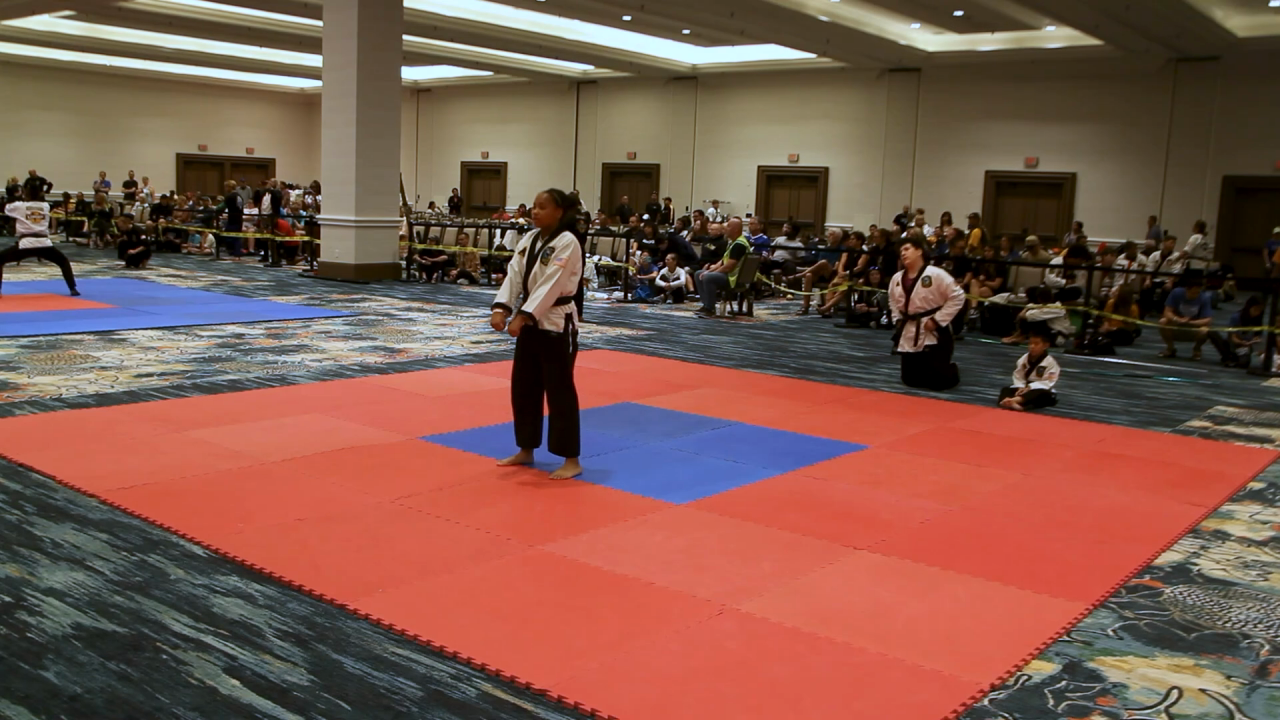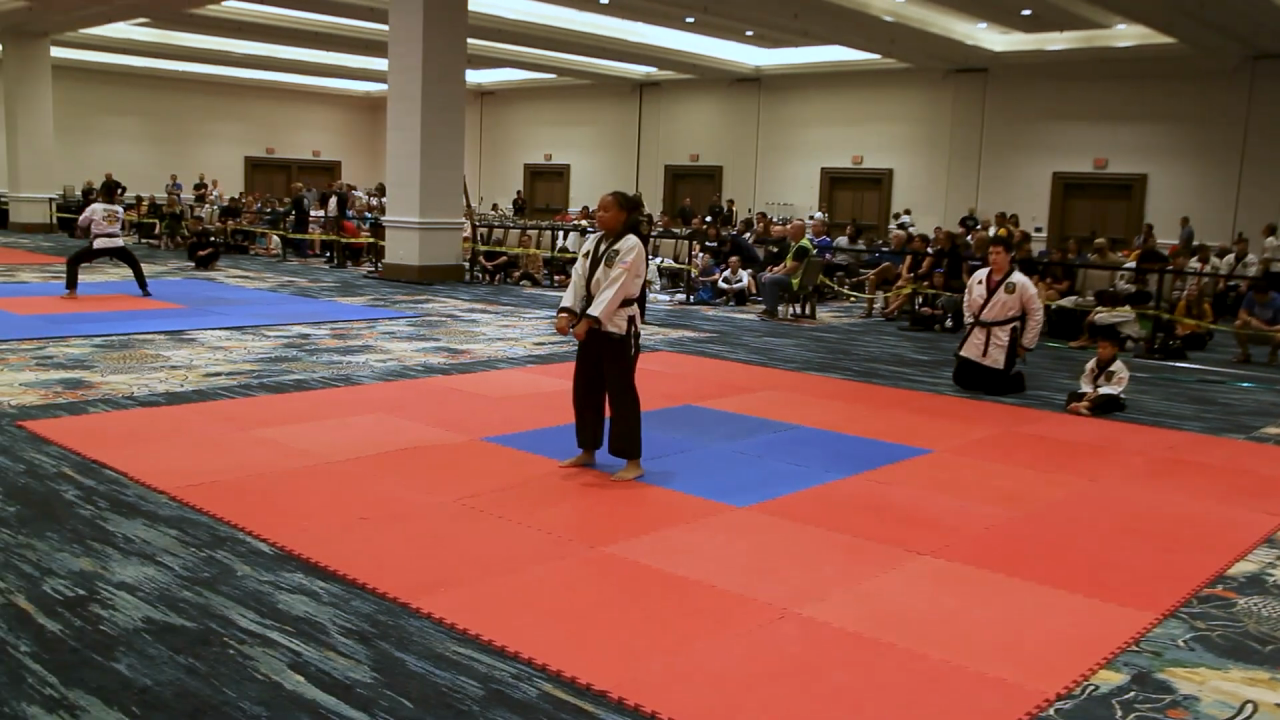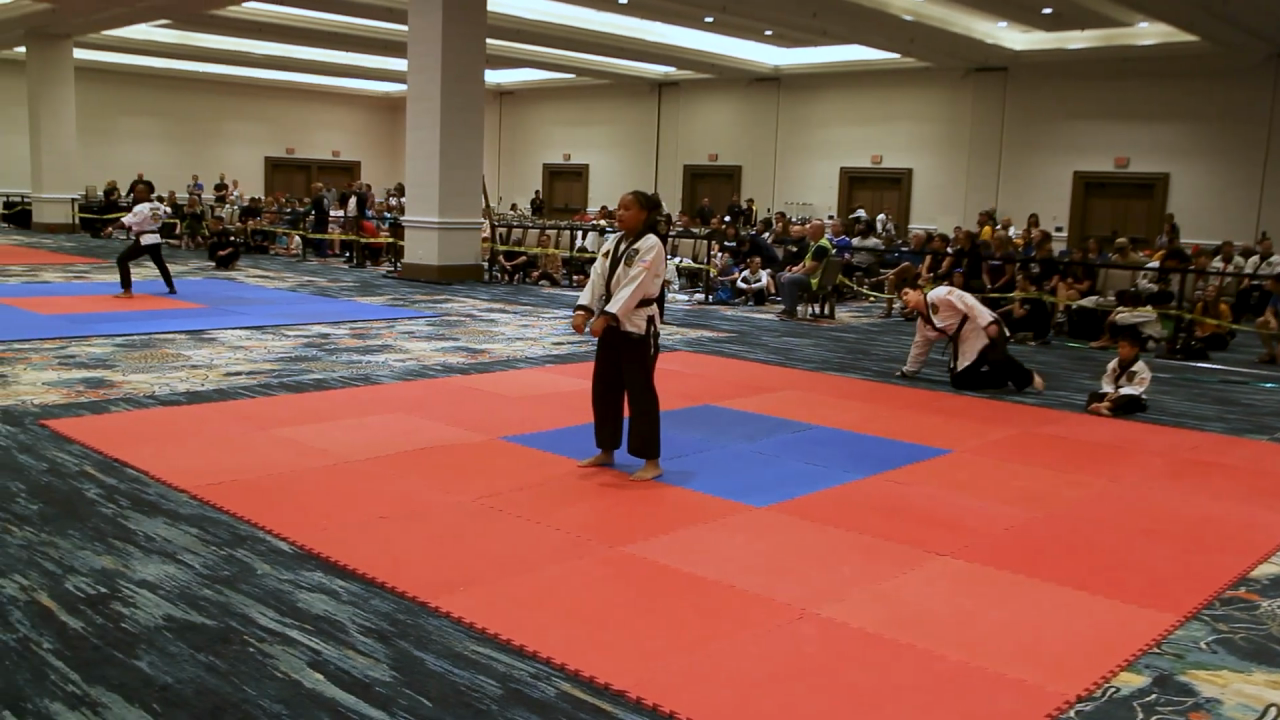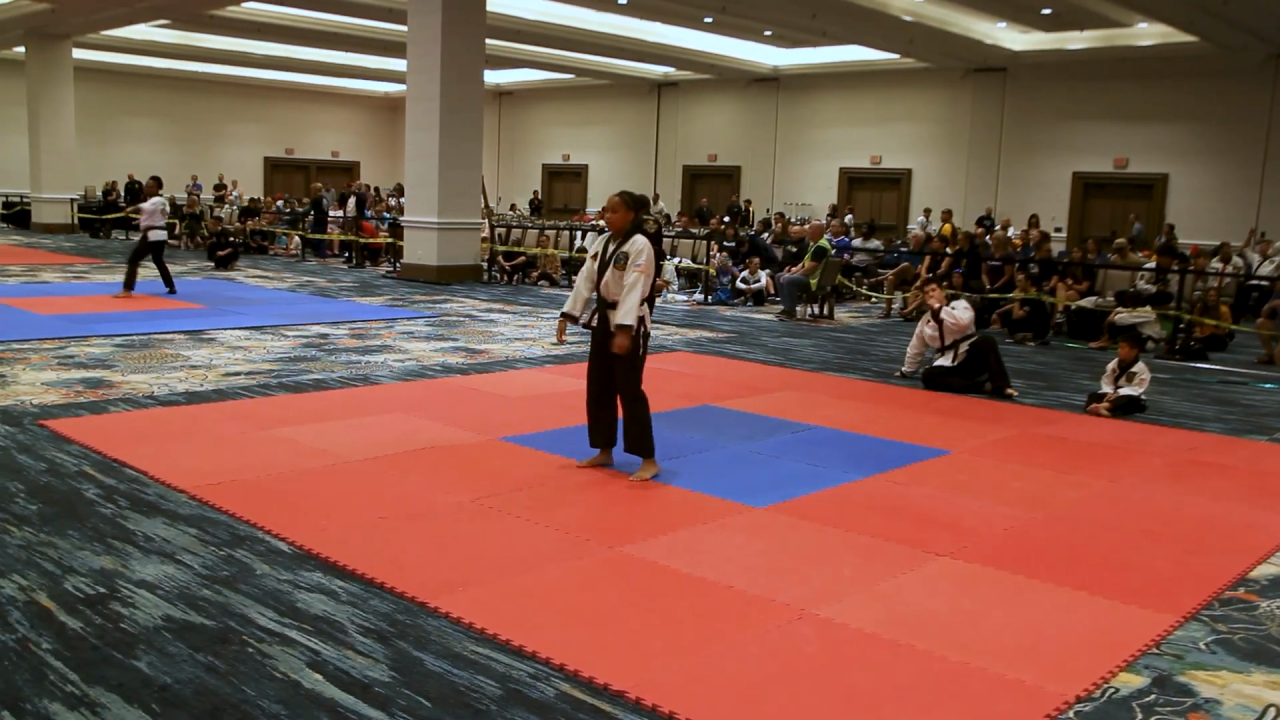
dt=1s
person 1, frame 1
left shoulder: (567, 243)
right shoulder: (529, 239)
left elbow: (550, 284)
right elbow: (515, 275)
left wrist: (521, 316)
right wrist: (501, 309)
left hip: (556, 323)
right hip: (530, 321)
left knee: (560, 391)
right knee: (523, 388)
left ankle: (571, 460)
right ankle: (526, 450)
person 1, frame 2
left shoulder: (631, 245)
right shoulder: (593, 242)
left elbow: (615, 288)
right elbow: (579, 279)
left wrist: (587, 320)
right wrist: (567, 313)
left hip: (619, 325)
right hip: (591, 322)
left knee: (621, 392)
right knee: (585, 389)
left ankle: (633, 462)
right ankle: (588, 452)
person 1, frame 3
left shoulder: (651, 245)
right shoulder: (613, 242)
left elbow: (634, 286)
right elbow: (597, 278)
left wrist: (604, 317)
right wrist: (583, 311)
left hip: (639, 325)
right hip: (612, 323)
left knee: (641, 392)
right knee: (604, 389)
left ankle: (652, 462)
right ankle: (607, 451)
person 1, frame 4
left shoulder: (640, 245)
right shoulder: (602, 242)
left elbow: (633, 289)
right elbow: (585, 280)
left wrist: (624, 330)
right wrist: (568, 316)
left hip: (630, 325)
right hip: (603, 321)
left knee: (630, 391)
right knee: (598, 390)
left ankle: (649, 460)
right ankle: (604, 452)
